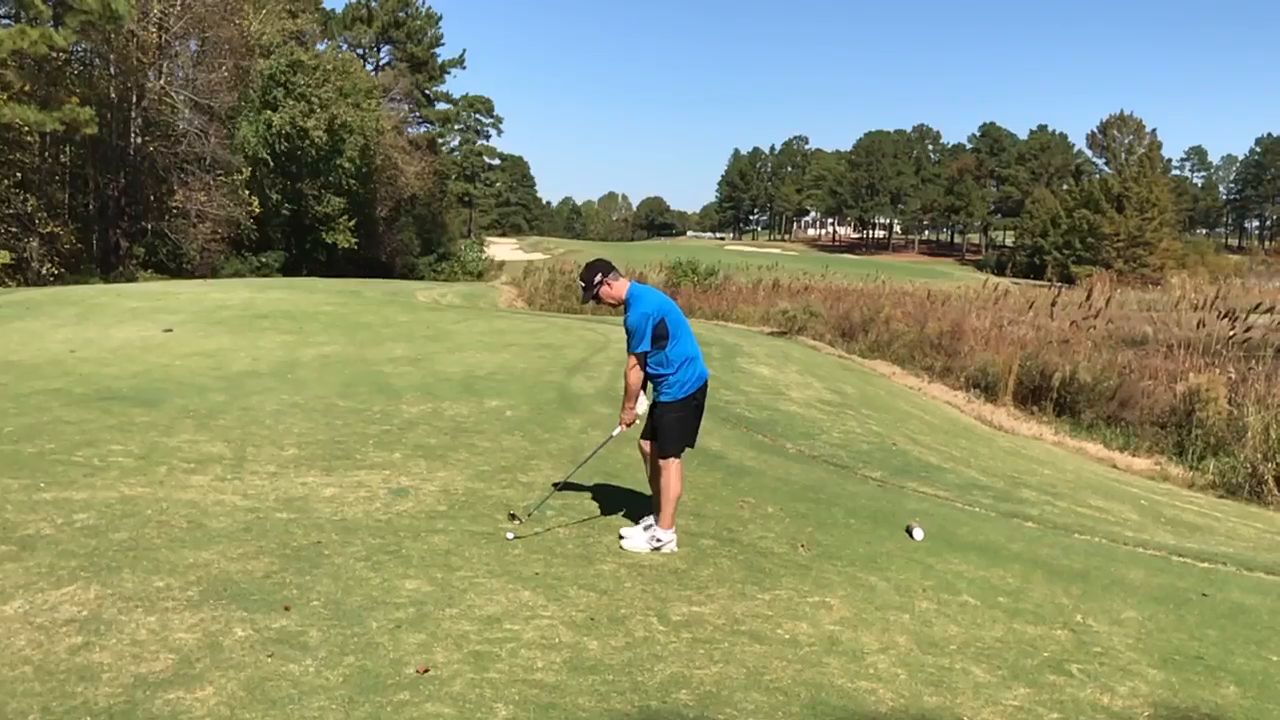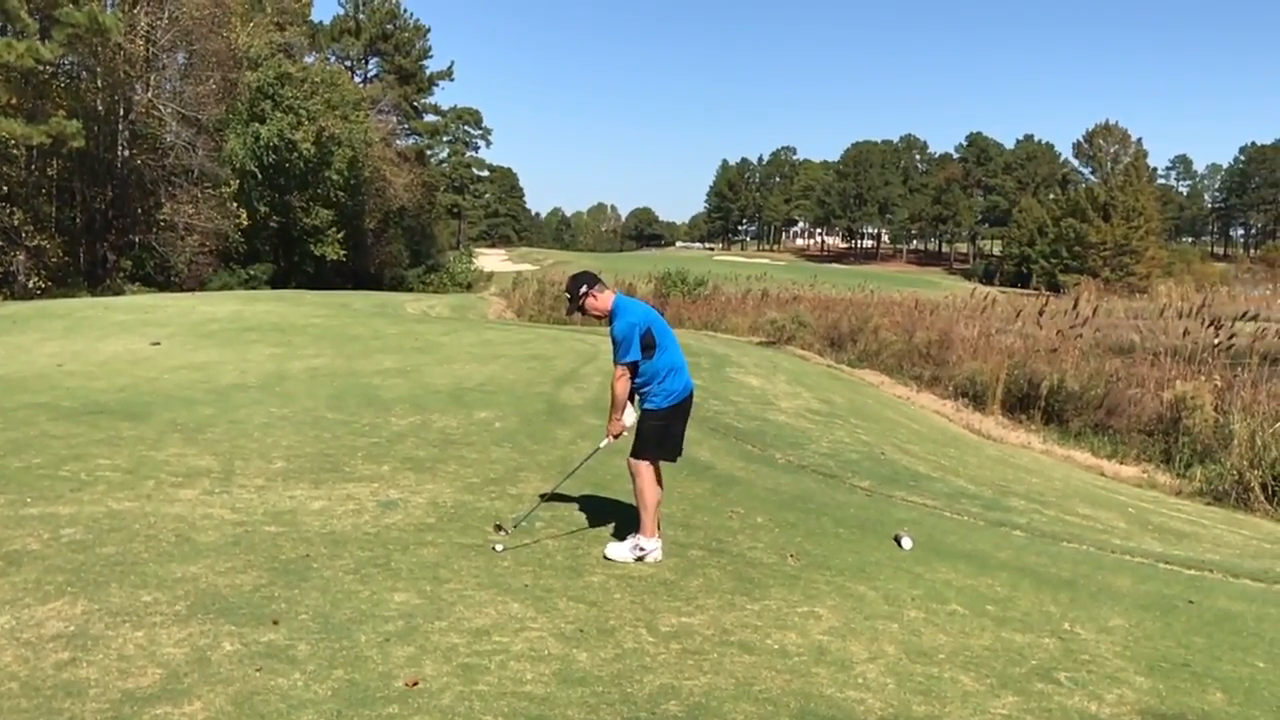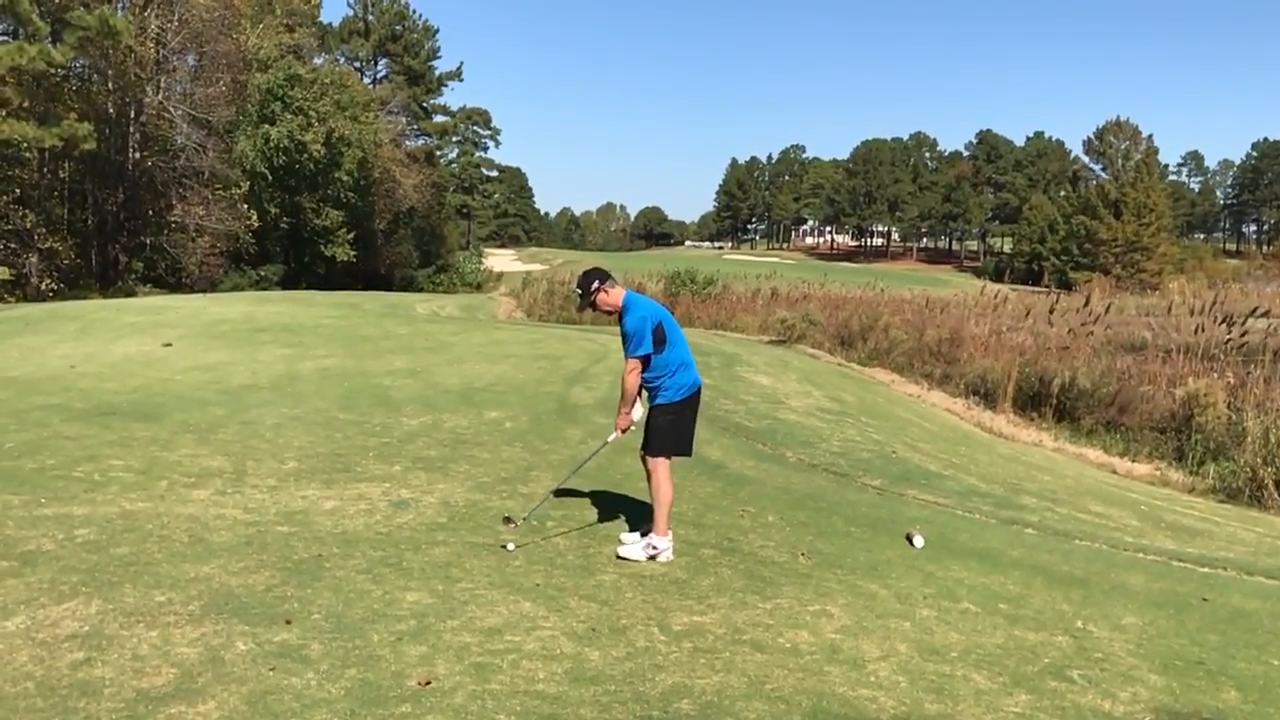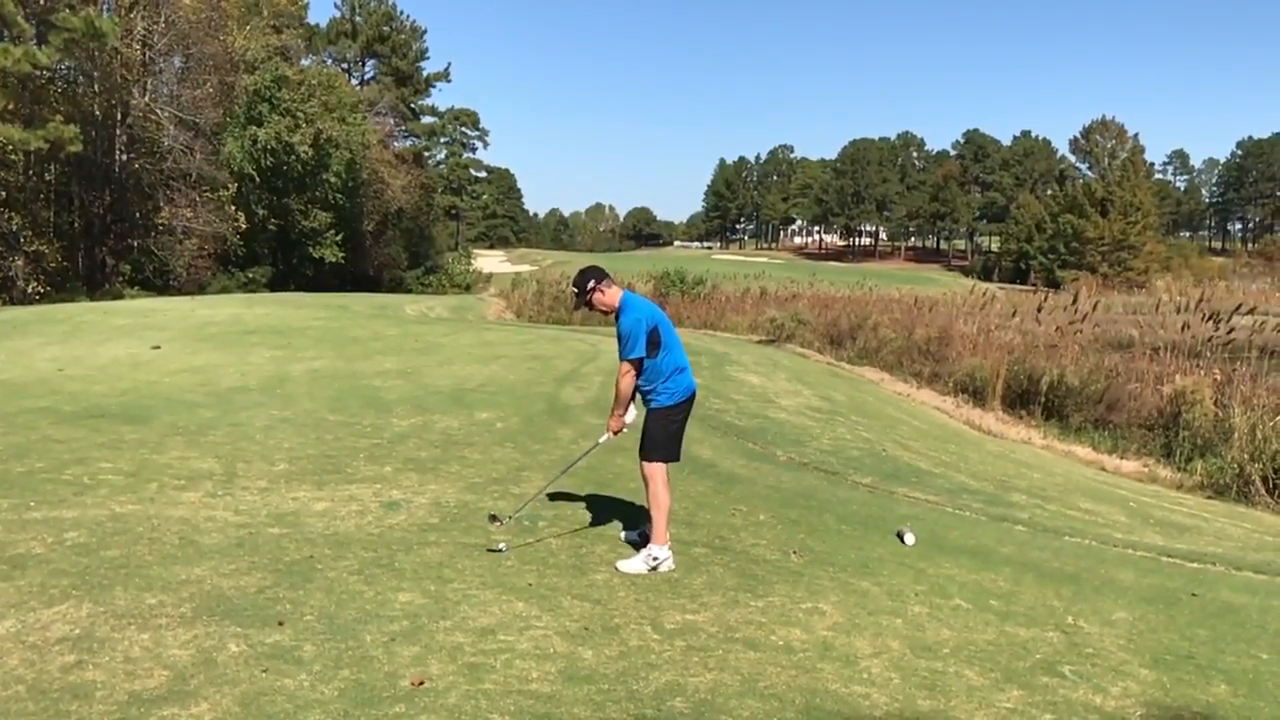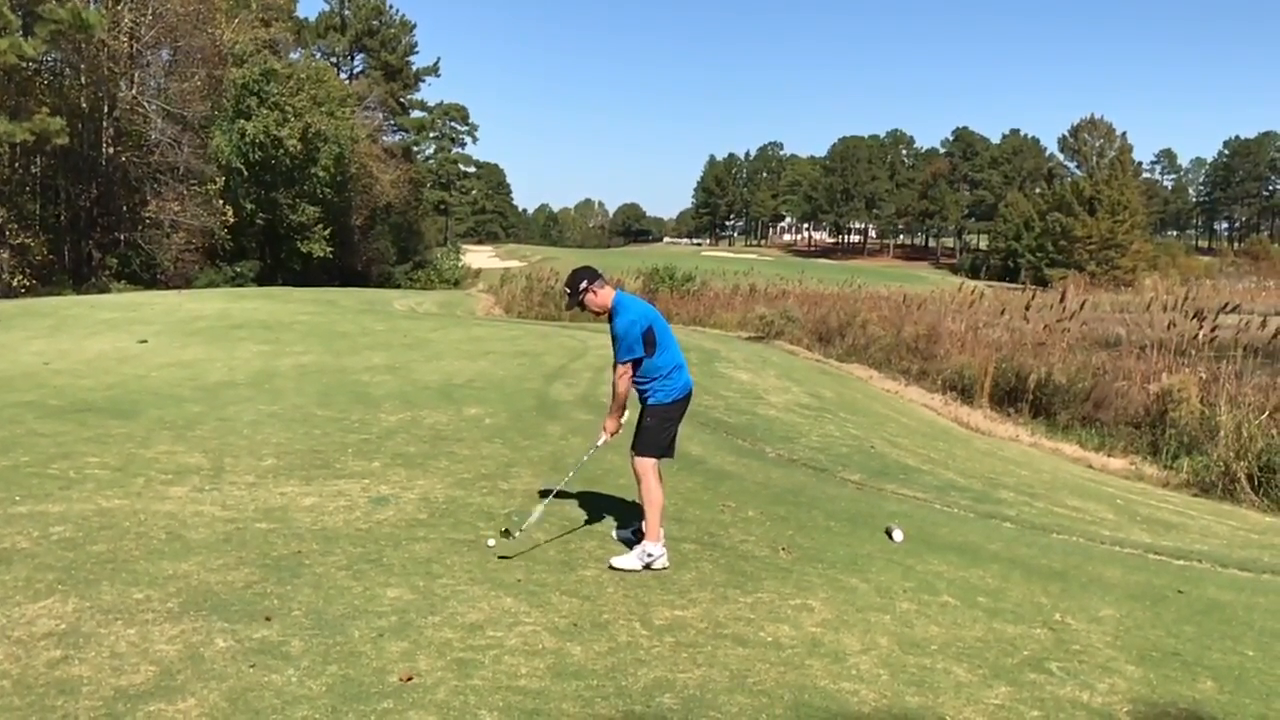
dt=1s
person 1, frame 1
left shoulder: (639, 309)
right shoulder: (640, 297)
left elbow: (635, 366)
right elbow: (644, 361)
left wrist: (627, 407)
right wrist: (635, 402)
left hip: (681, 386)
right hip: (674, 383)
left knee: (667, 457)
right knee: (649, 446)
left ankle: (664, 534)
right ankle: (658, 518)
person 1, frame 2
left shoulder: (625, 320)
right shoulder: (626, 309)
left elbow: (622, 376)
right elbow: (632, 372)
left wrist: (615, 418)
right wrist: (625, 411)
left hip: (665, 395)
right hip: (665, 393)
left knee: (640, 463)
right knee: (647, 463)
left ankle: (647, 542)
right ankle: (649, 534)
person 1, frame 3
left shoulder: (637, 315)
right shoulder: (632, 310)
left elbow: (633, 370)
right elbow: (640, 367)
left wrist: (624, 412)
right wrist: (631, 406)
left hip: (675, 392)
right hip: (667, 391)
left knee: (657, 461)
right knee: (649, 457)
left ankle: (659, 542)
right ankle: (659, 528)
person 1, frame 4
left shoulder: (632, 316)
right shoulder: (631, 308)
left elbow: (627, 373)
right elbow: (636, 369)
left wrist: (616, 414)
right wrist: (623, 409)
left hip: (669, 396)
right hip: (666, 394)
left knee: (653, 467)
right knee: (653, 463)
left ankle: (658, 551)
right ankle: (657, 530)
person 1, frame 5
left shoulder: (627, 317)
right shoulder: (622, 309)
left elbow: (624, 374)
right elbow: (623, 367)
left wrist: (614, 416)
right wrist: (616, 408)
left hip: (667, 393)
right hip: (659, 391)
left knee: (644, 463)
right knee: (644, 459)
left ankle: (652, 548)
right ankle: (651, 527)
